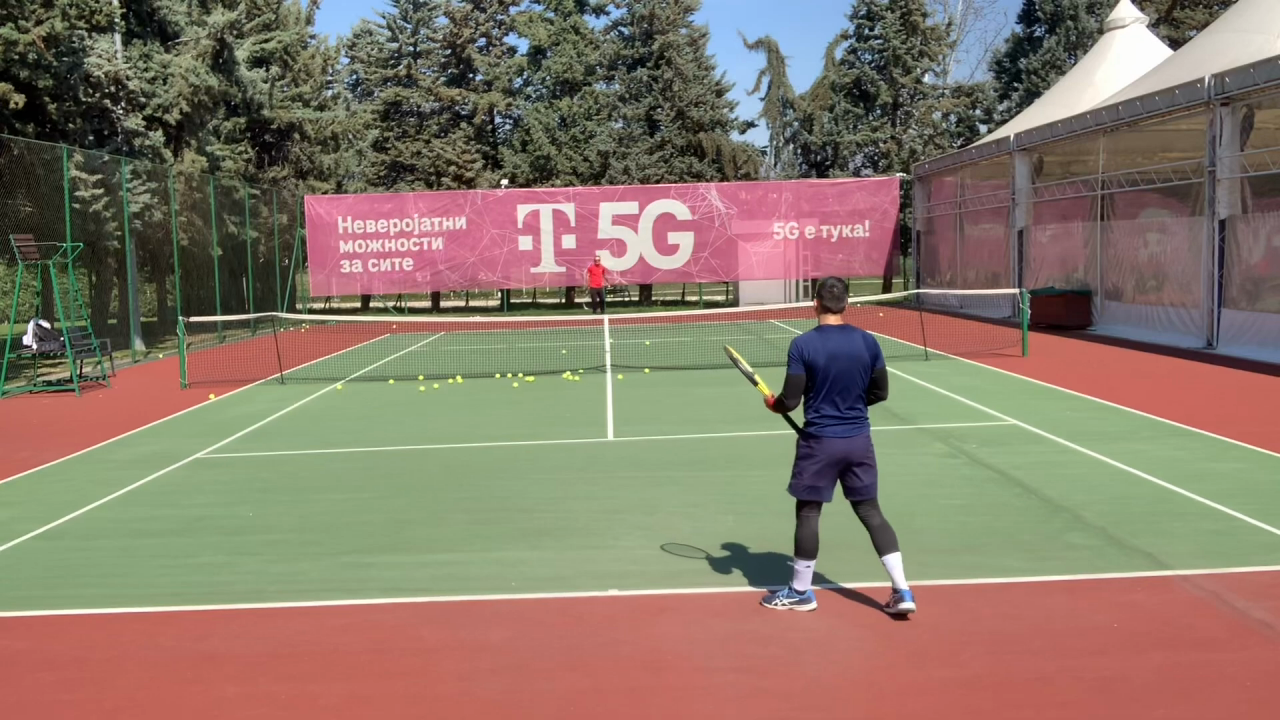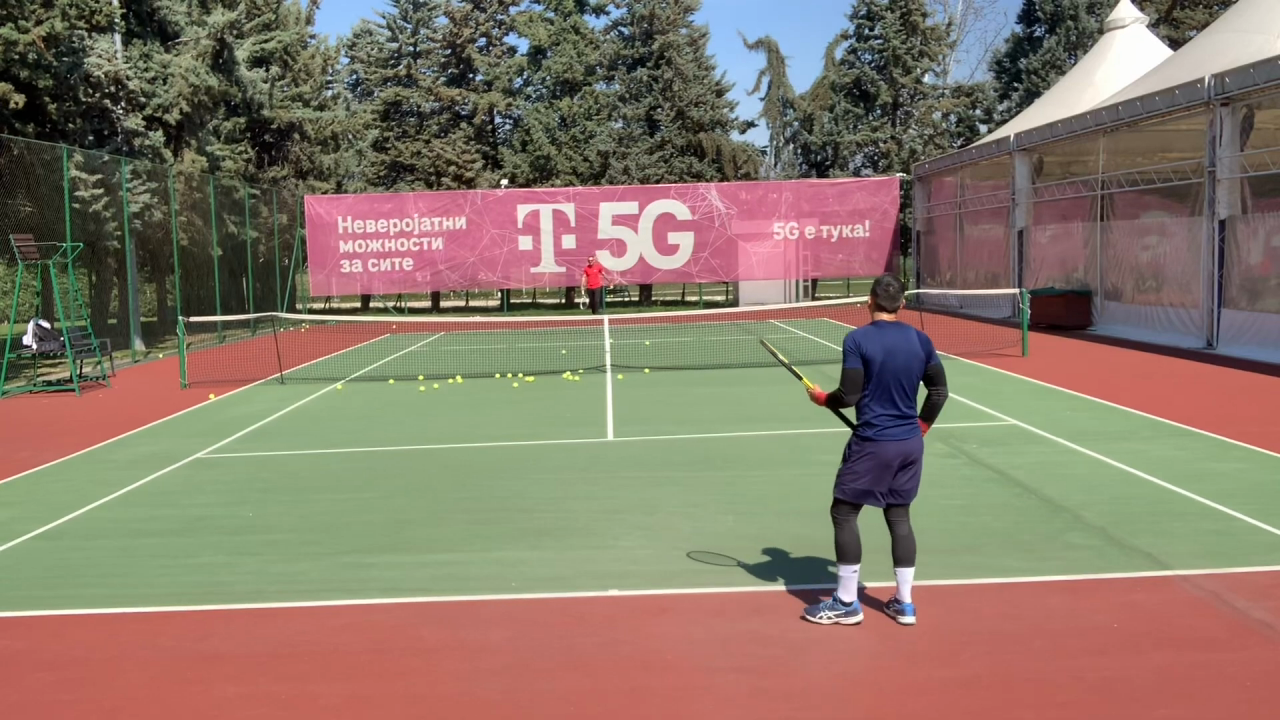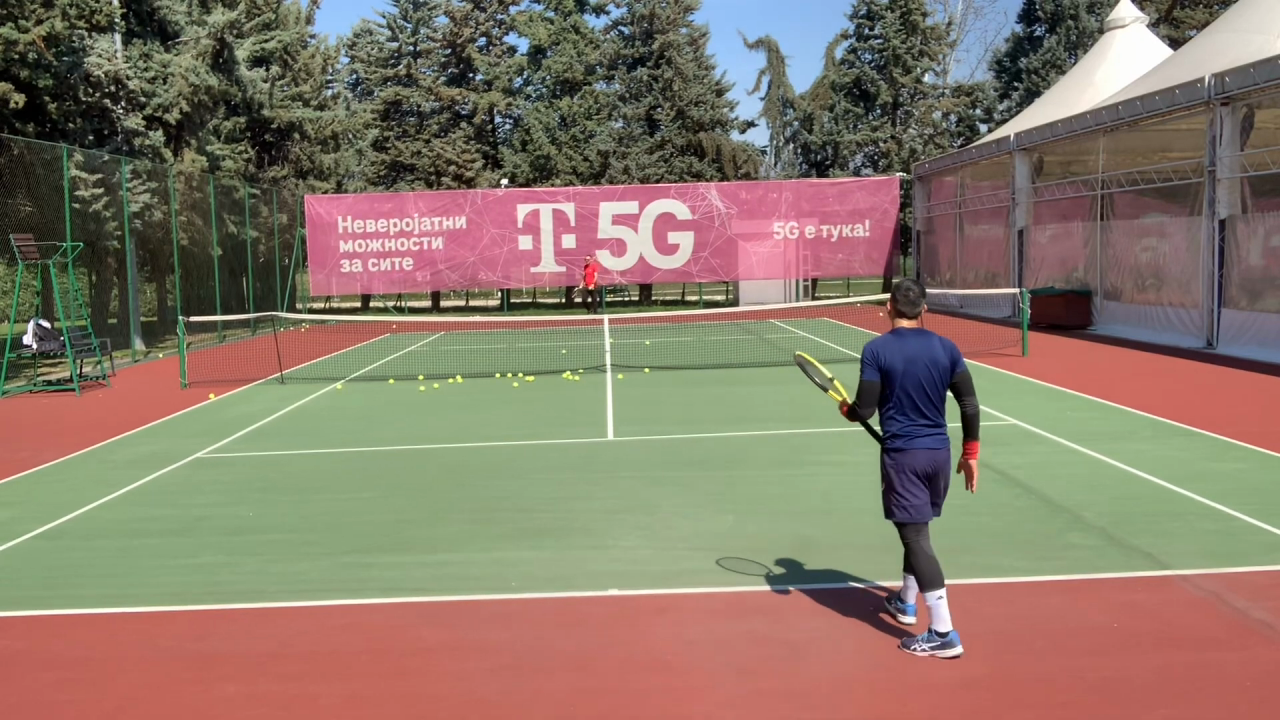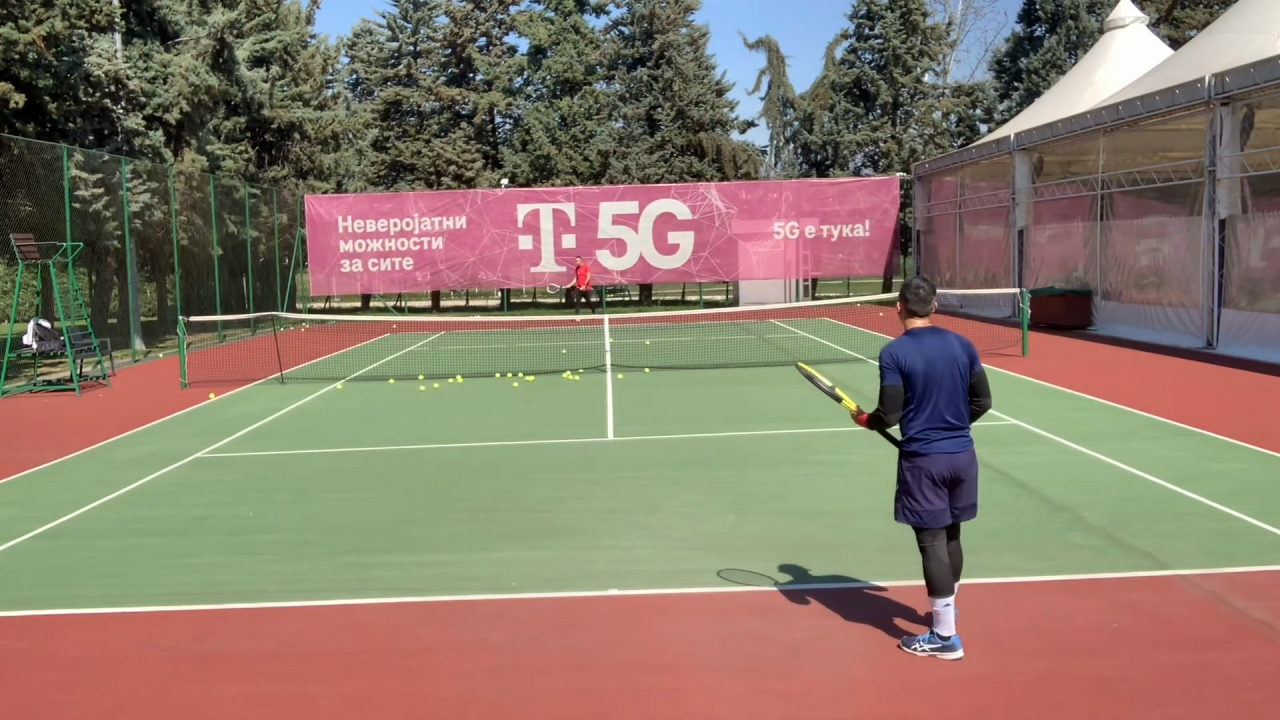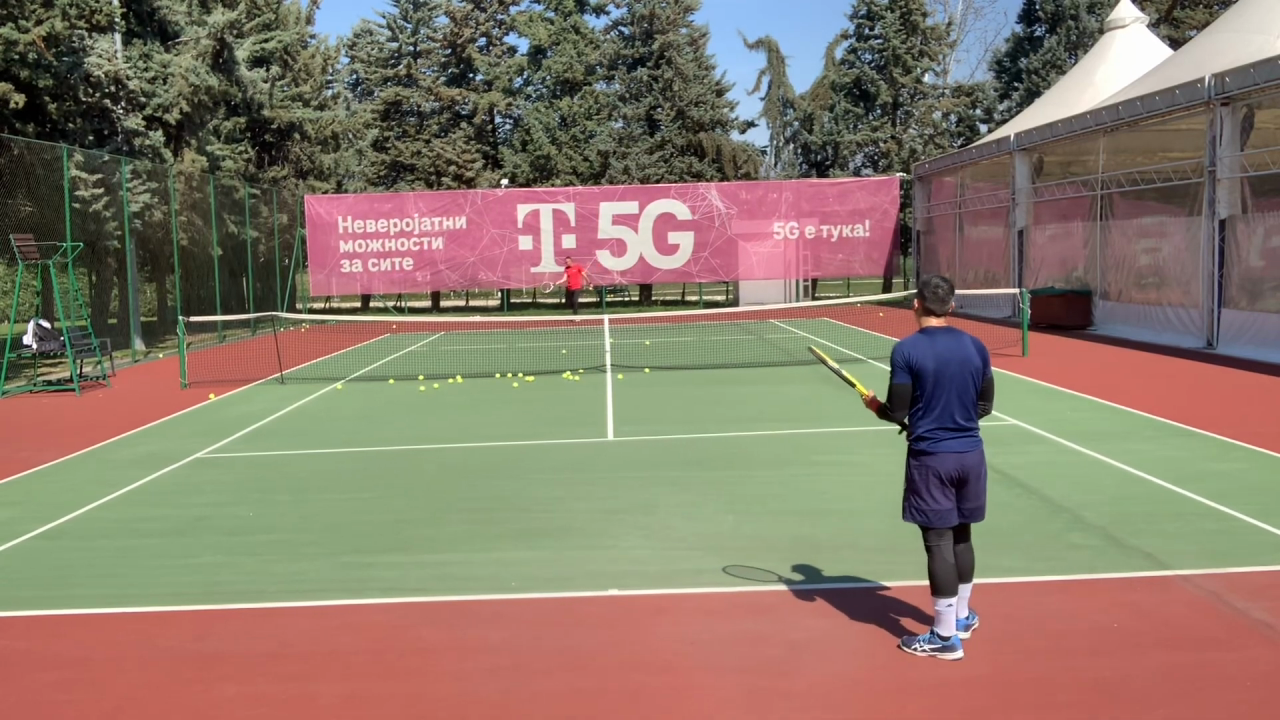
dt=0.4s
person 1, frame 1
left shoulder: (802, 345)
right shoulder: (868, 342)
left elbow: (790, 401)
right elbow: (880, 393)
left wrist: (772, 403)
left hip: (819, 442)
right hip: (859, 440)
left knee: (808, 513)
right knee: (871, 512)
left ankle: (801, 591)
right ankle: (901, 591)
person 1, frame 2
left shoulder: (857, 339)
right shoulder: (921, 340)
left elbow: (848, 396)
right elbow: (939, 394)
left wrist: (821, 397)
left hip: (872, 443)
right hip: (910, 442)
left knee: (844, 513)
right knee: (899, 518)
left ankle: (846, 602)
right ankle: (904, 602)
person 1, frame 3
left shoulder: (876, 350)
right shoulder: (946, 348)
left elbow: (864, 410)
right elbow: (970, 405)
left wrist: (846, 410)
right wrist: (970, 452)
left hip: (903, 454)
right hip: (939, 451)
left knee: (914, 536)
right knee: (917, 527)
left ankle: (943, 633)
right ankle: (906, 602)
person 1, frame 4
left shoulder: (894, 353)
right shoulder: (963, 345)
left elbow: (889, 416)
right elbow: (982, 402)
left wrist: (863, 419)
left hip: (922, 458)
right hip: (962, 454)
left knee: (932, 543)
right knee: (951, 535)
left ankle: (945, 636)
right ankle: (945, 612)
person 1, frame 5
left shoulder: (906, 350)
right shoulder: (976, 347)
left elbow: (896, 413)
right elbow: (985, 405)
left wrist: (874, 404)
left hip: (930, 458)
right hip: (970, 454)
left knee: (938, 542)
right knee: (961, 536)
left ankle: (944, 636)
right ankle: (962, 617)
